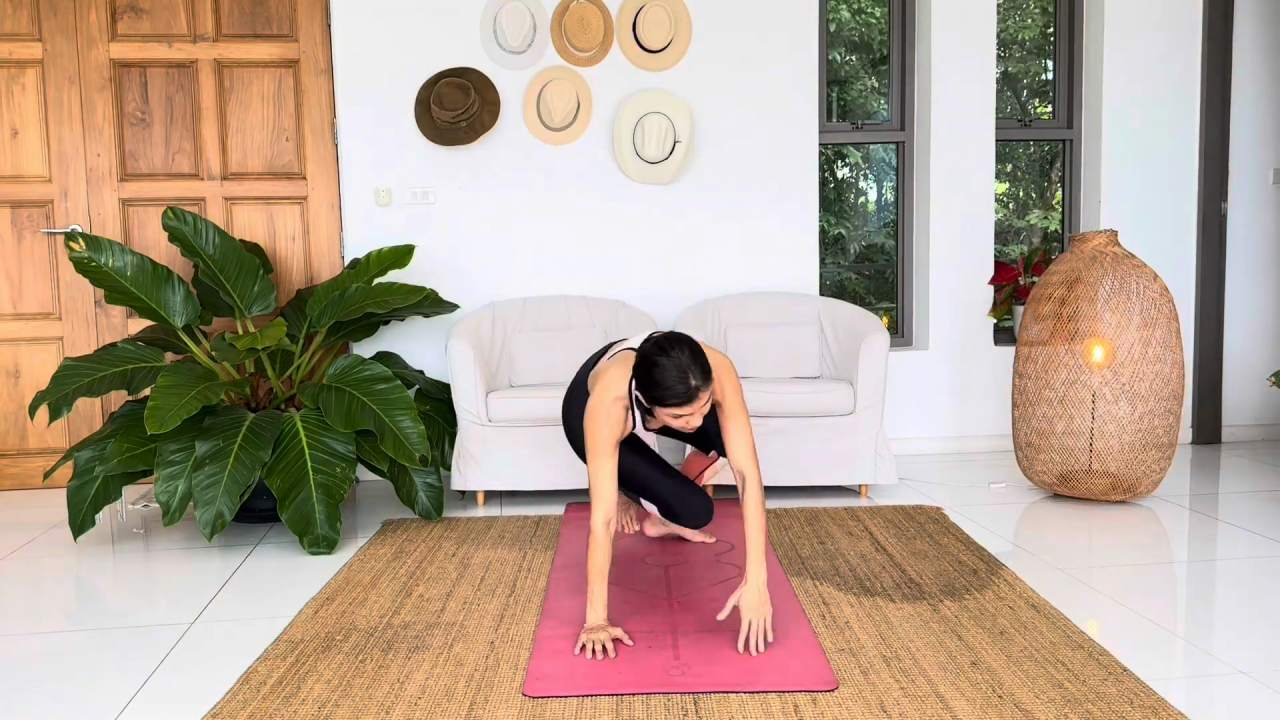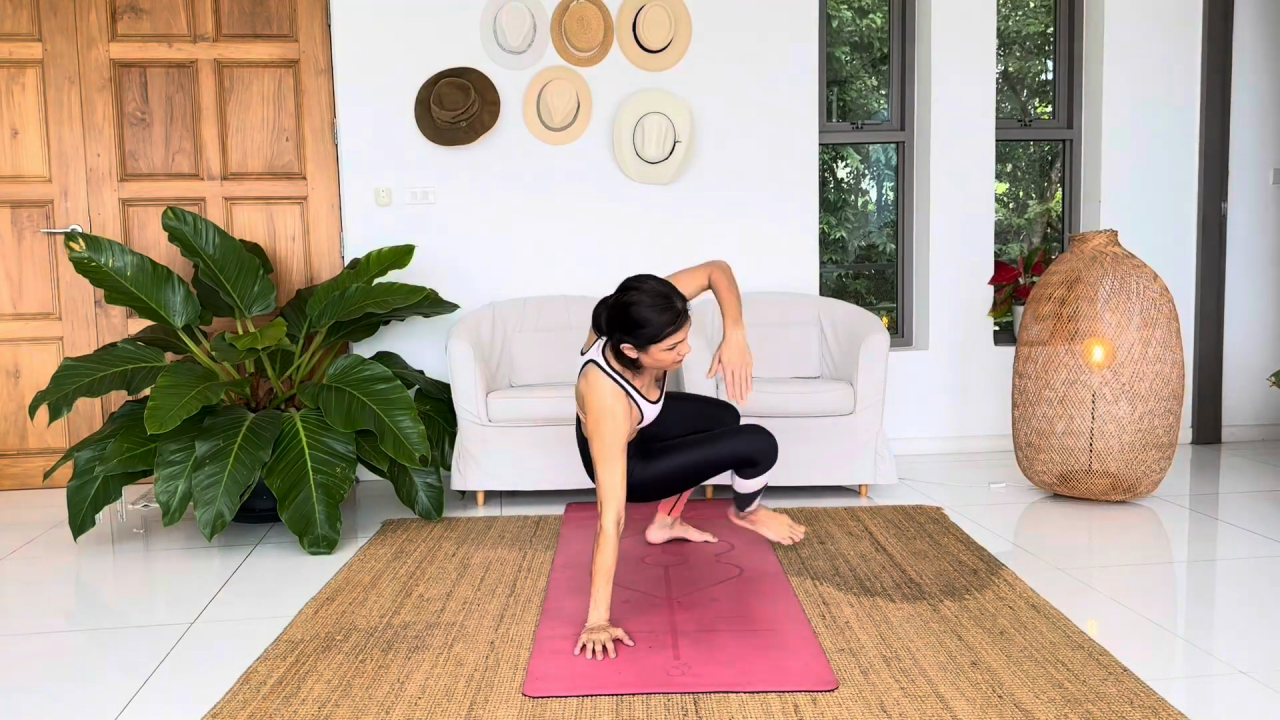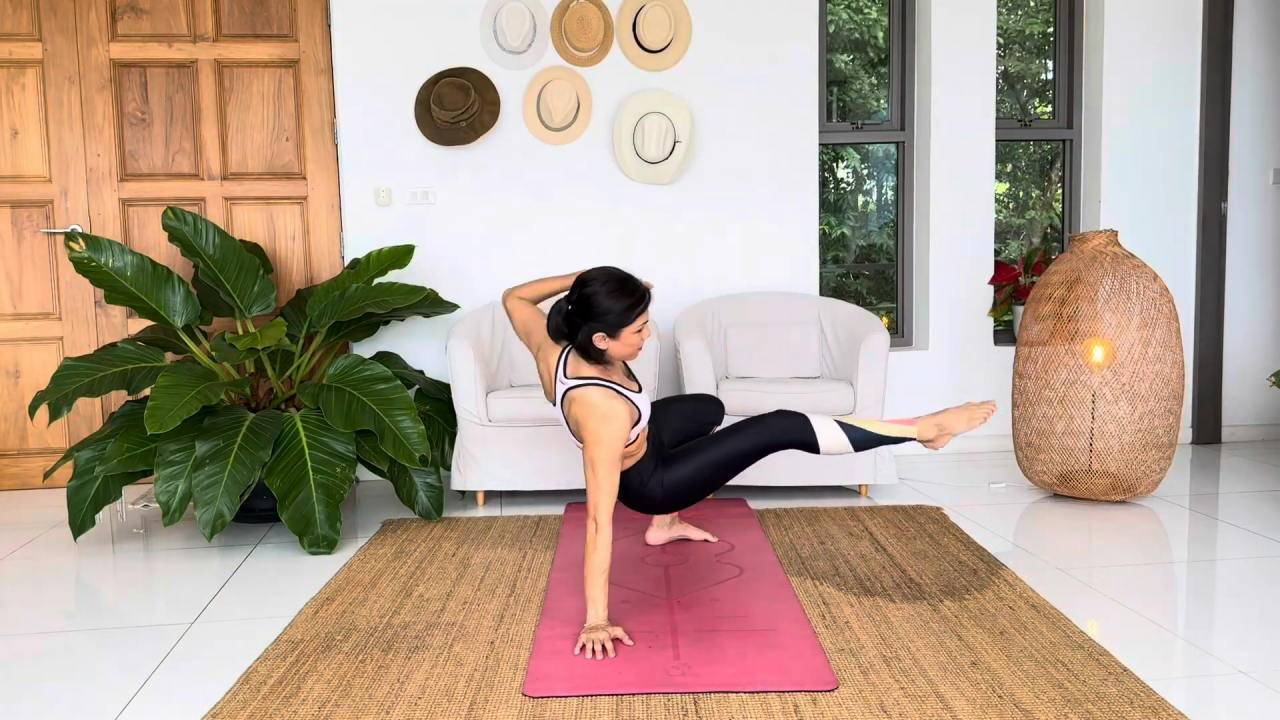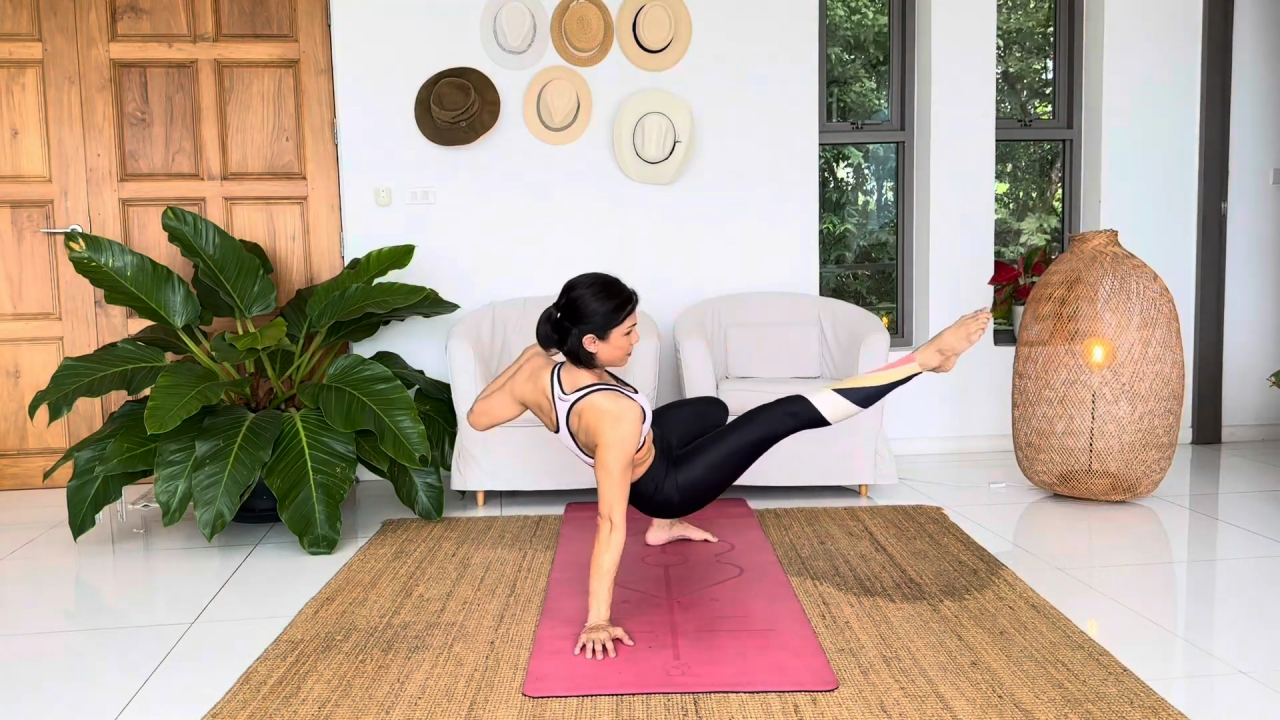
dt=0.3s
person 1, frame 1
left shoulder: (714, 371)
right shoulder: (608, 404)
left elbow: (748, 474)
right elbow: (602, 519)
left wrist: (756, 583)
right wrist: (596, 619)
right hip: (584, 407)
right knee: (697, 510)
left ankle: (661, 517)
right ankle: (625, 489)
person 1, frame 2
left shoulder: (621, 326)
right shoulder: (601, 397)
left elbow: (719, 271)
right elbow: (611, 520)
left wrist: (735, 335)
right wrist: (597, 621)
left hip: (642, 429)
right hip: (622, 465)
left knee: (724, 417)
right knee: (758, 447)
left ankle: (665, 523)
right ankle: (746, 510)
person 1, frame 3
left shoulder: (556, 342)
right shoulder: (603, 411)
left elbow: (513, 298)
right elbow: (600, 522)
left wrist: (573, 283)
right wrist: (597, 620)
left hip: (638, 437)
right hip: (643, 479)
left knee: (709, 409)
right knee: (784, 428)
left ankle: (664, 525)
right ankle: (918, 429)
person 1, frame 4
left shoulder: (538, 374)
right shoulder: (612, 414)
left elbow: (478, 416)
right elbow: (612, 525)
right wrist: (597, 620)
left hip: (643, 455)
right hip: (661, 483)
left knee: (713, 410)
right knee: (790, 413)
left ankle: (665, 525)
right ankle: (922, 359)
